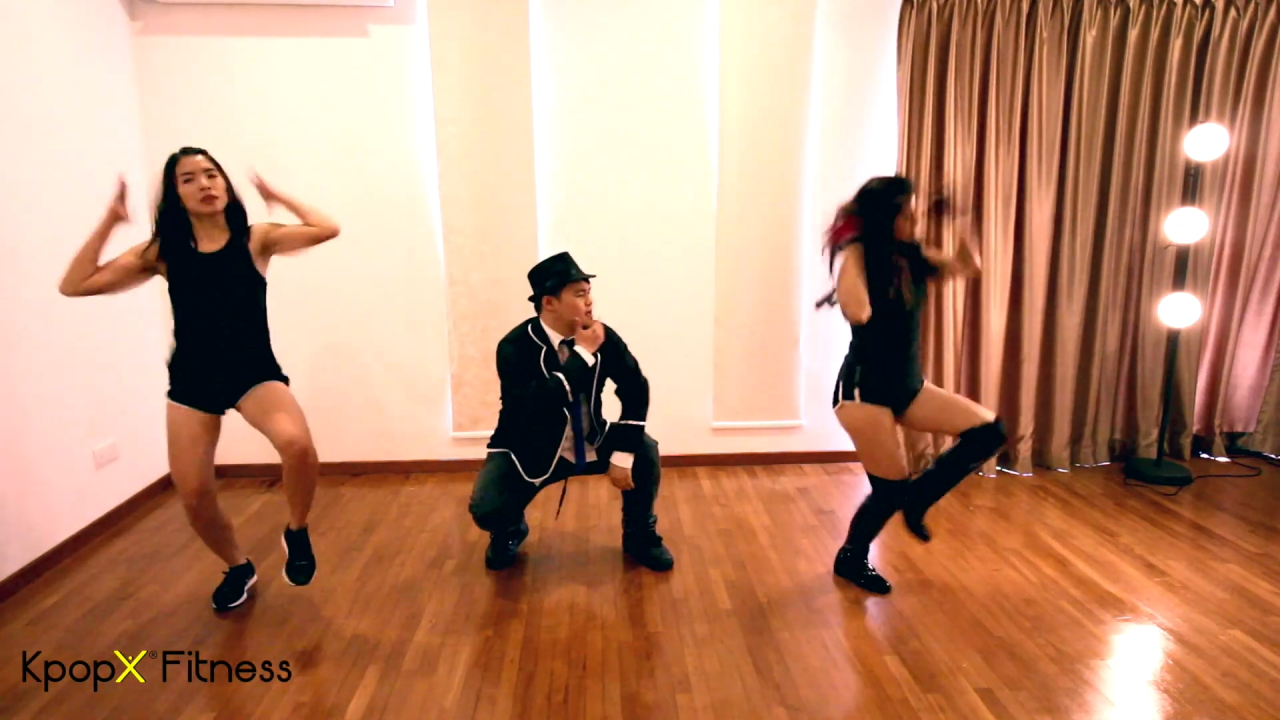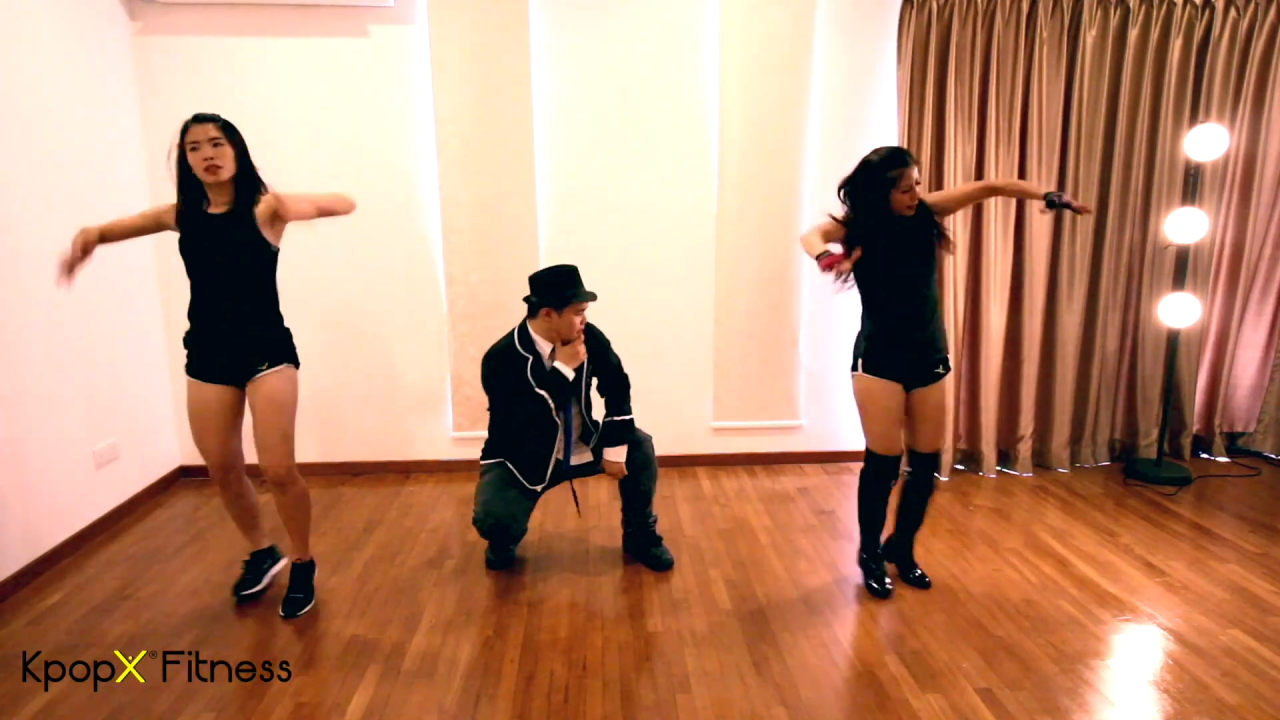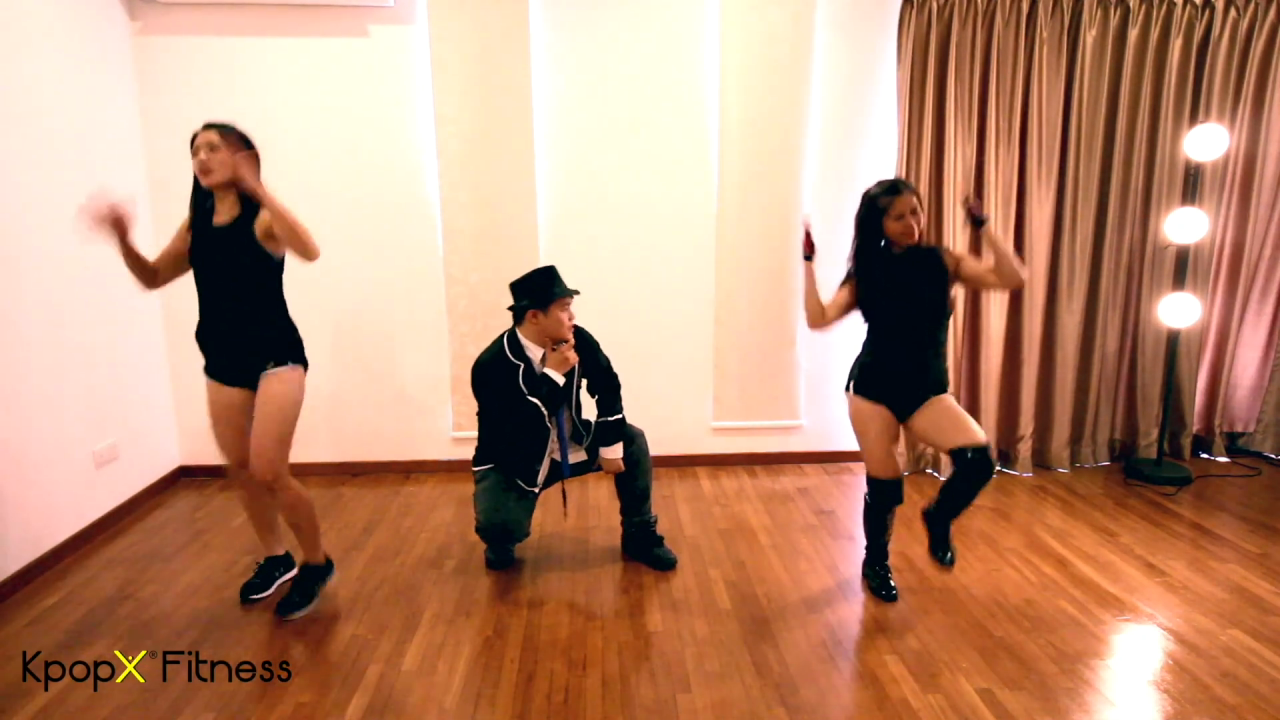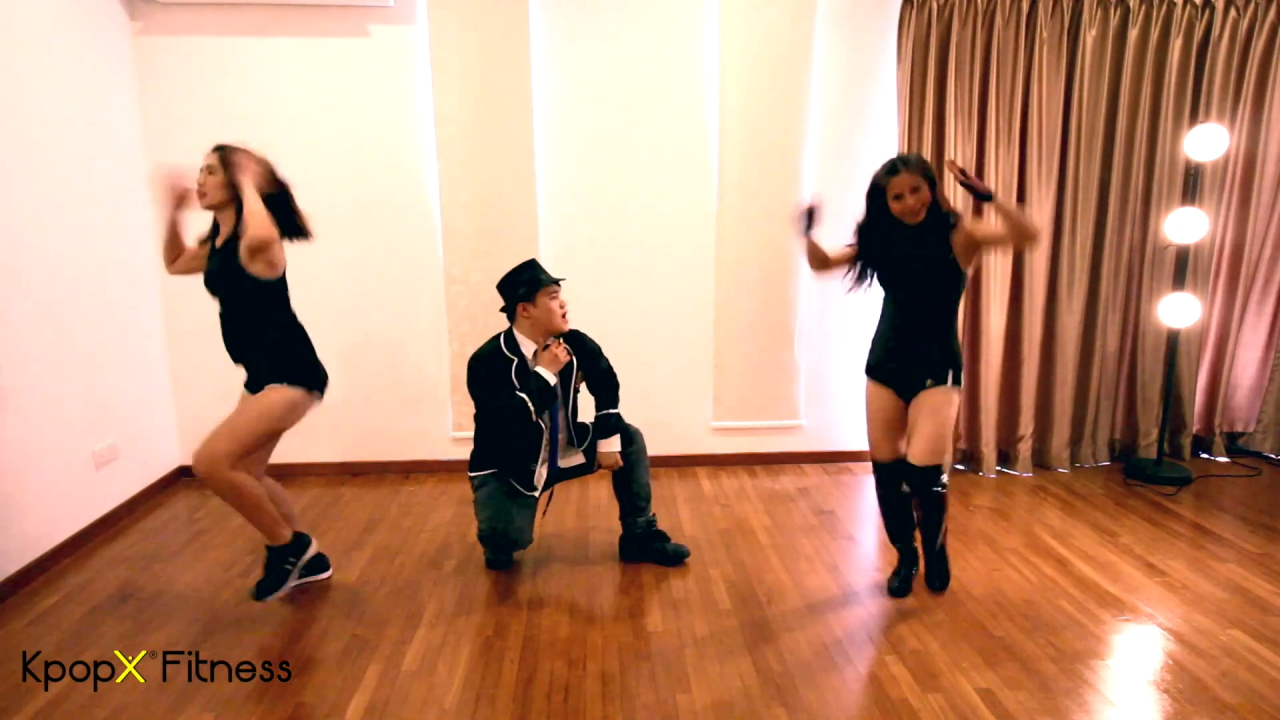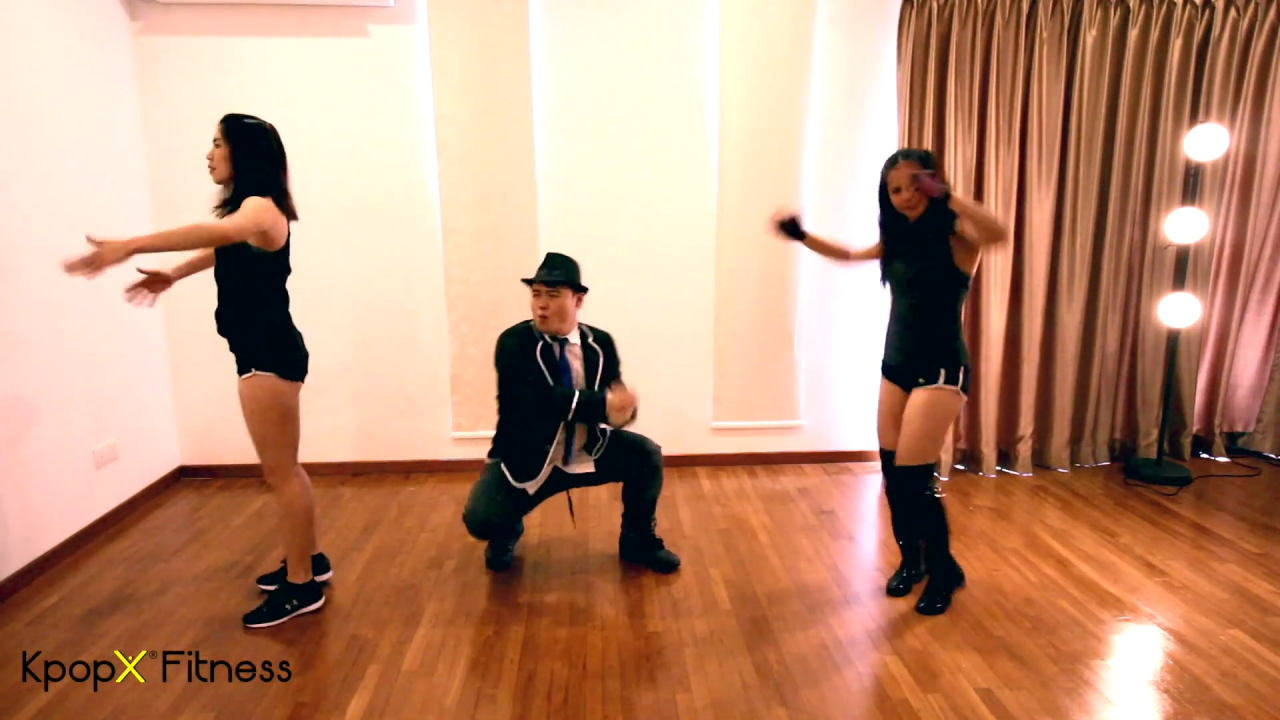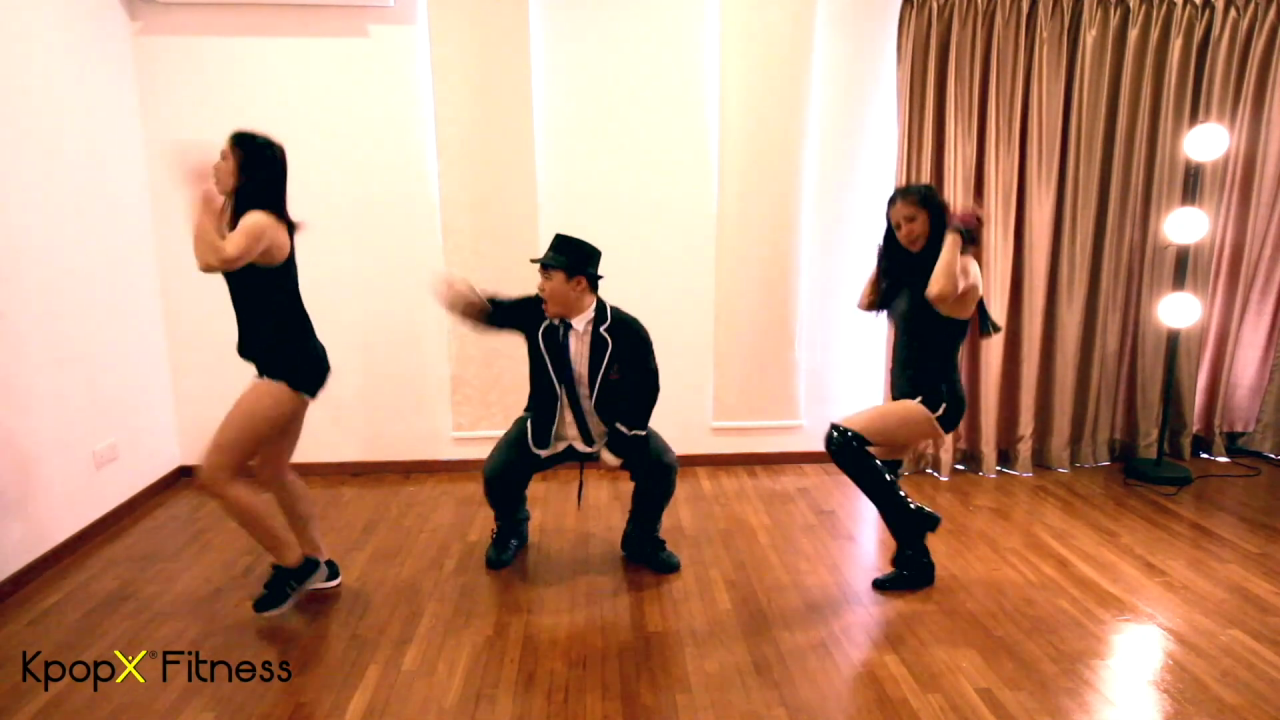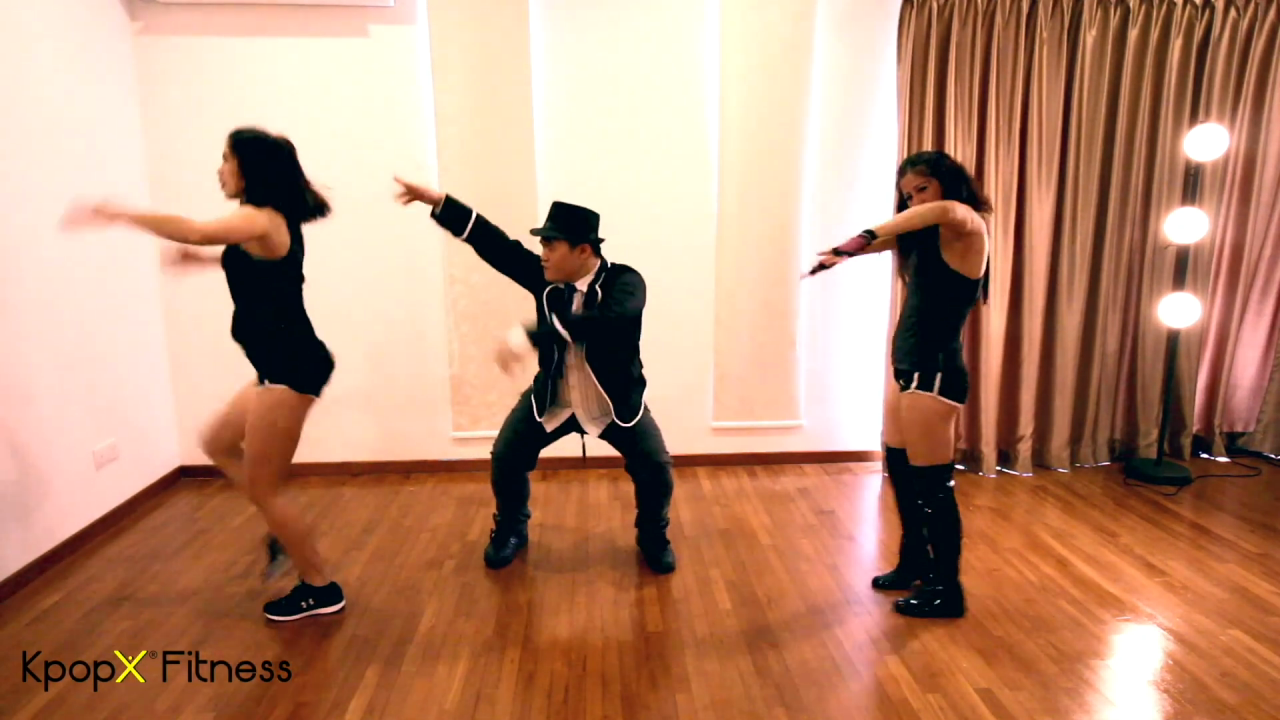
dt=0.3s
person 1, frame 1
left shoulder: (257, 238)
right shoulder: (163, 250)
left elbow: (327, 229)
right elbow: (73, 286)
left wrist: (278, 200)
right wrist: (109, 225)
left hip: (255, 375)
right hip: (191, 384)
left knee: (298, 446)
right knee: (194, 496)
left ankle: (297, 530)
right ankle: (239, 568)
person 1, frame 2
left shoulder: (267, 206)
right shoulder: (180, 215)
left elbow: (346, 204)
right elbow: (108, 231)
left wrist: (311, 205)
right wrist: (87, 238)
left hip: (267, 352)
right hip: (208, 358)
left knee: (279, 470)
right knee: (224, 472)
left ankle: (303, 565)
right ankle: (263, 553)
person 1, frame 3
left shoulder: (263, 217)
right shoulder: (196, 225)
left elbow: (308, 250)
right elbow: (153, 278)
left wrist: (261, 192)
right wrist: (123, 237)
left hip: (276, 354)
right hip: (223, 360)
left knee: (269, 472)
right knee: (244, 473)
left ankle: (316, 562)
right ankle: (276, 559)
person 1, frame 4
left shoulder: (256, 238)
right shoulder: (218, 242)
left elbow: (261, 235)
right elbow: (176, 262)
left wrist: (248, 185)
right wrist: (174, 211)
left hip: (291, 374)
right hip: (264, 372)
left knee: (211, 463)
right knee: (243, 473)
left ankle: (286, 543)
right ankle: (304, 554)
person 1, frame 5
left shoulder: (262, 209)
right shoulder: (246, 213)
left elbow: (216, 233)
right elbow: (218, 250)
left wrist: (128, 246)
right wrist: (171, 275)
left hip: (269, 356)
right hip: (261, 354)
left knee: (283, 473)
right knee: (281, 468)
left ankle: (303, 587)
right ankle: (310, 561)
person 1, frame 6
left shoulder: (260, 224)
right shoulder: (252, 223)
left elbow: (210, 259)
right elbow: (220, 254)
left wrist: (205, 203)
right wrist: (214, 204)
left hip: (287, 369)
right hip: (287, 367)
left knee: (216, 477)
right knee: (271, 472)
left ankle: (294, 562)
right ankle: (315, 563)
person 1, frame 7
left shoulder: (260, 219)
right shoulder: (274, 222)
left elbow: (180, 226)
left wrist: (115, 212)
left hip: (291, 368)
right hip: (283, 361)
left knee: (258, 487)
right knee: (217, 444)
left ankle: (321, 588)
right ankle: (287, 534)
person 2, frame 1
left shoulder: (913, 256)
right shoulder: (856, 261)
left elbow: (968, 267)
right elbow: (858, 314)
right wrist: (847, 248)
left hip: (910, 386)
right hip: (863, 391)
left knee: (989, 432)
right knee: (891, 486)
left ankle: (916, 499)
right ankle: (850, 558)
person 2, frame 2
left shoulder: (925, 214)
right shoulder: (860, 227)
left elbow: (987, 186)
right elbow: (811, 237)
left wrist: (1046, 197)
right wrist: (825, 255)
left hip: (930, 359)
right hip: (879, 361)
left knee: (927, 463)
right knee: (884, 461)
left ankle: (899, 548)
right ankle: (869, 554)
person 2, frame 3
left shoulder: (942, 262)
right shoulder: (866, 272)
left elbow: (1014, 281)
right elbow: (818, 321)
left wrist: (984, 231)
right wrist: (810, 264)
left hip: (929, 390)
right hip: (872, 387)
left knee: (978, 460)
right knee: (885, 486)
left ankle: (939, 517)
right ankle: (874, 563)
person 2, frame 4
left shoulder: (958, 234)
right shoulder: (880, 240)
left elbow: (1026, 236)
right elbow: (822, 265)
left wrist: (987, 194)
right wrist: (810, 235)
left hip: (936, 372)
right hip: (886, 366)
left knee: (923, 473)
right knee: (886, 472)
left ankle: (935, 548)
right ankle: (906, 556)
person 2, frame 5
left shoulder: (957, 234)
right shoulder: (899, 237)
left elbow: (998, 231)
right elbow: (848, 254)
left wrist: (944, 200)
right wrist: (801, 235)
left hip: (941, 370)
right hip: (897, 366)
left knee: (914, 476)
right knee: (893, 472)
left ankle: (945, 571)
right ankle: (912, 558)
person 2, frame 6
left shoulder: (961, 265)
right shoulder: (906, 268)
left elbow: (940, 295)
right elbow: (867, 304)
left wrist: (953, 235)
right wrist: (884, 261)
left hip: (934, 399)
right hip: (909, 391)
left knee: (841, 440)
right knee: (879, 475)
left ankle: (910, 518)
right ankle: (915, 564)
person 2, frame 7
left shoulder: (966, 226)
right shoulder: (928, 231)
left elbow: (945, 209)
right elbow: (897, 234)
left wrist: (864, 237)
right wrist: (841, 252)
left hip: (935, 372)
right hip: (908, 368)
left knee: (932, 481)
right knee: (899, 468)
left ankle: (946, 589)
right ankle: (911, 564)
person 3, frame 1
left shoulder: (601, 335)
right shoulder: (516, 347)
left elbow: (635, 388)
right elbow: (538, 406)
left wrist: (623, 454)
right wrist: (581, 353)
left hip: (587, 444)
right hip: (527, 451)
left knee: (645, 451)
right knee: (487, 510)
left ankle: (640, 536)
right ankle: (510, 532)
person 3, frame 2
left shoulder: (589, 338)
right shoulder: (501, 358)
left elbow: (617, 387)
right elbow: (523, 422)
left wrist: (615, 448)
right wrist: (562, 369)
left hip: (580, 447)
right hip: (521, 459)
left knee: (639, 446)
right knee: (492, 521)
left ankle: (639, 535)
right ankle: (506, 539)
person 3, frame 3
left shoulder: (577, 341)
right shoulder: (492, 365)
left elbow: (607, 386)
right elbow: (517, 431)
left wrist: (610, 445)
right wrist: (553, 376)
left hip: (570, 446)
right hip: (511, 463)
left knee: (631, 440)
right knee: (499, 527)
left ankle: (639, 535)
right ankle: (502, 542)
person 3, frame 4
left shoulder: (574, 343)
right shoulder: (486, 361)
left elbow: (606, 385)
right elbow: (506, 425)
left wrist: (608, 440)
right wrist: (544, 374)
left hip: (566, 450)
right hip: (507, 467)
left knee: (628, 439)
right knee: (505, 537)
left ankle: (640, 536)
right ankle: (501, 540)
person 3, frame 5
left shoulder: (600, 345)
right shoulder: (515, 343)
left elbow: (615, 401)
right elbow: (538, 403)
left wrist: (619, 413)
right wrist: (604, 402)
left hip: (588, 453)
right hip: (526, 458)
left knee: (647, 457)
right knee: (481, 517)
left ankle: (637, 541)
right ankle: (505, 535)
person 3, frame 6
left shoulder: (626, 330)
right shoulder: (535, 314)
left elbow: (645, 392)
right elbow: (492, 312)
left wrist: (616, 448)
right wrist: (469, 300)
left hip: (610, 429)
right hip: (546, 428)
left knee: (660, 465)
right knee: (497, 474)
left ankle: (641, 540)
right ankle: (512, 533)
person 3, frame 7
left shoulder: (625, 282)
right shoulder: (545, 276)
left elbow: (598, 322)
right elbow: (496, 245)
left wrist: (528, 336)
right wrist: (439, 201)
left hip: (616, 401)
right hip: (552, 399)
left knee: (655, 467)
right knee: (507, 456)
left ankle: (653, 538)
right ankle: (512, 531)
